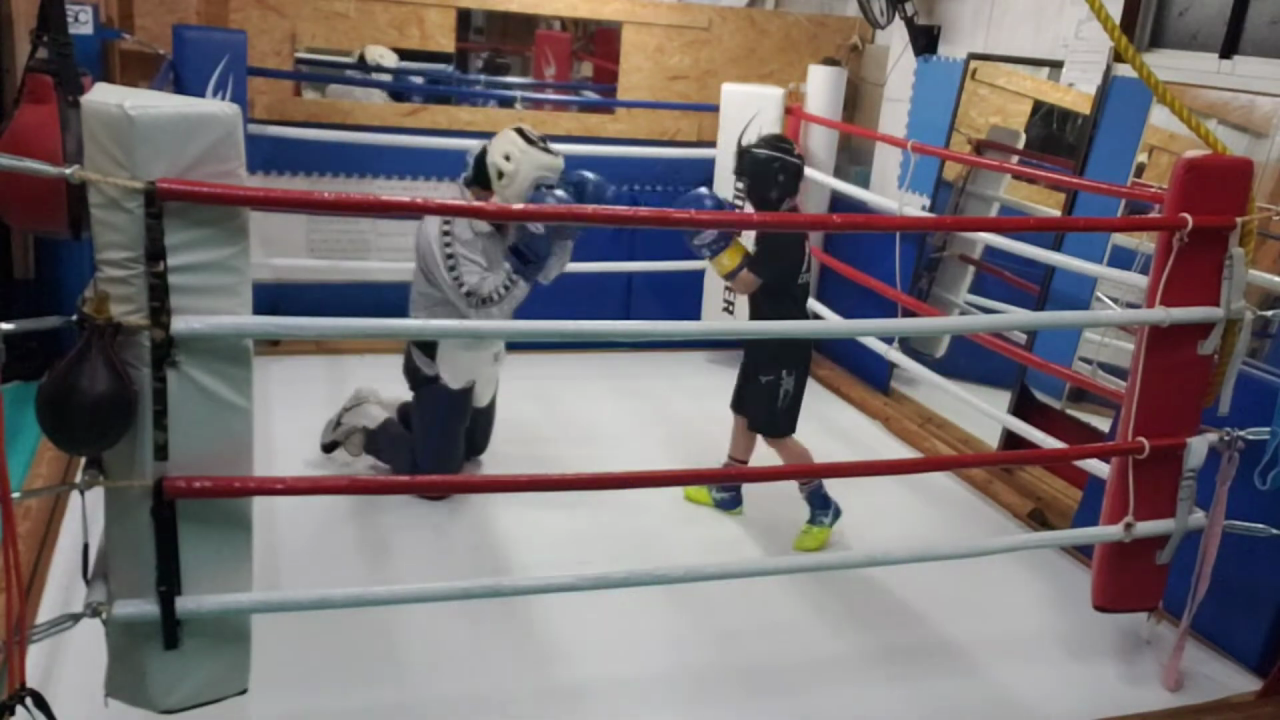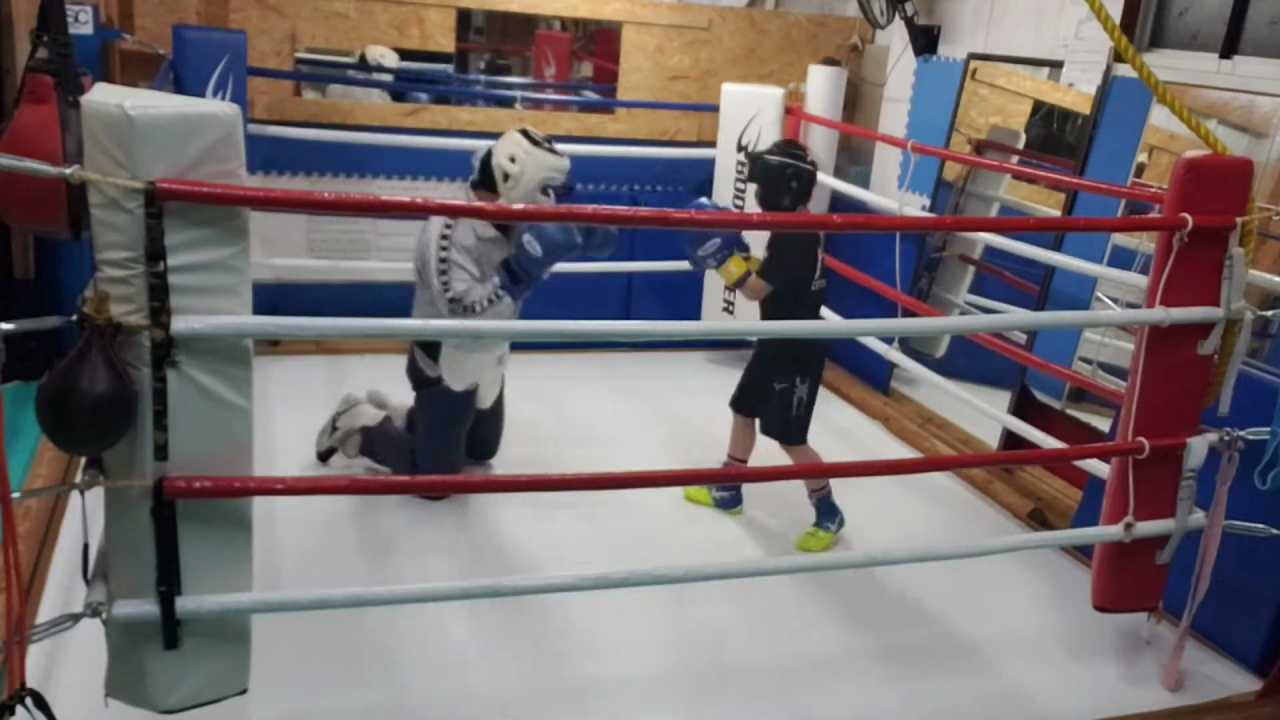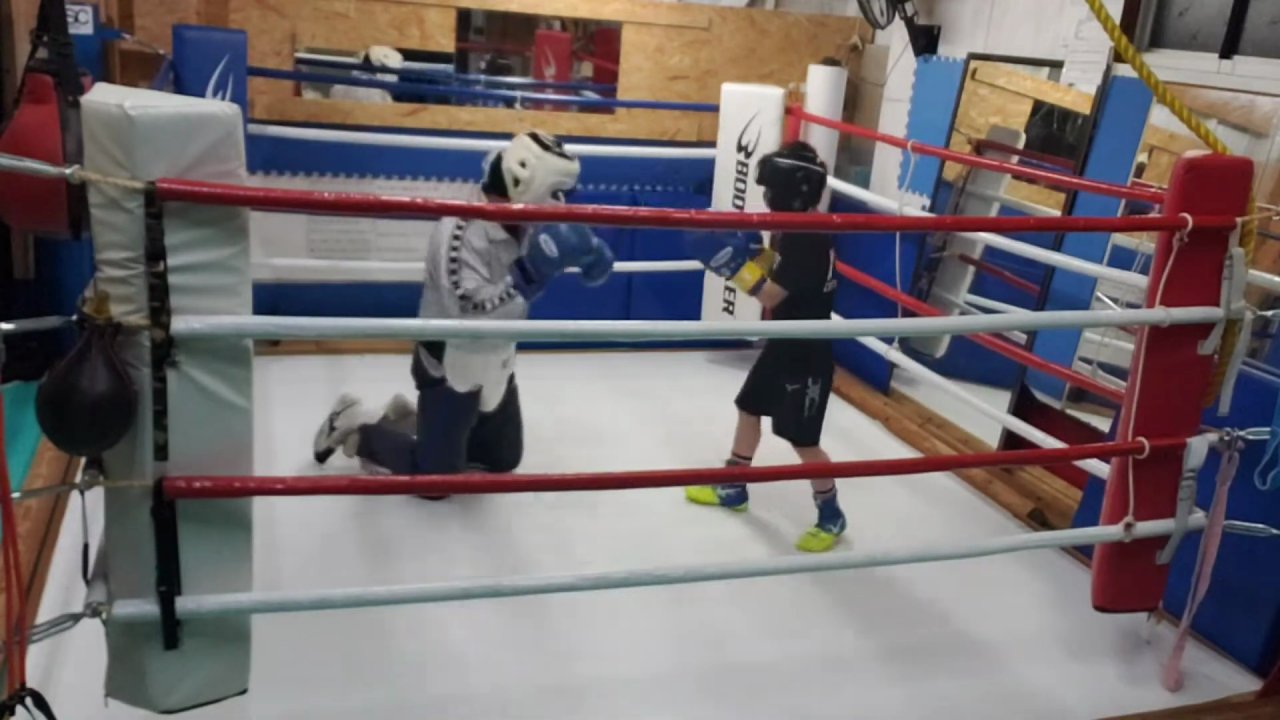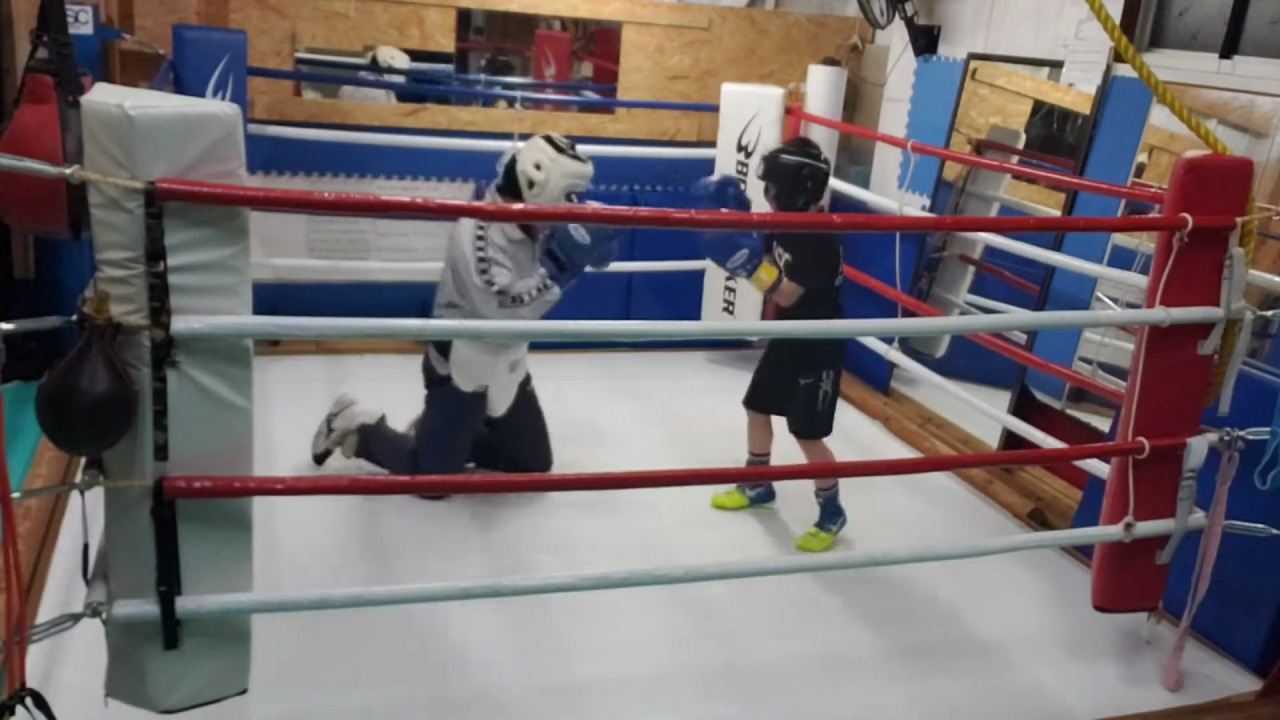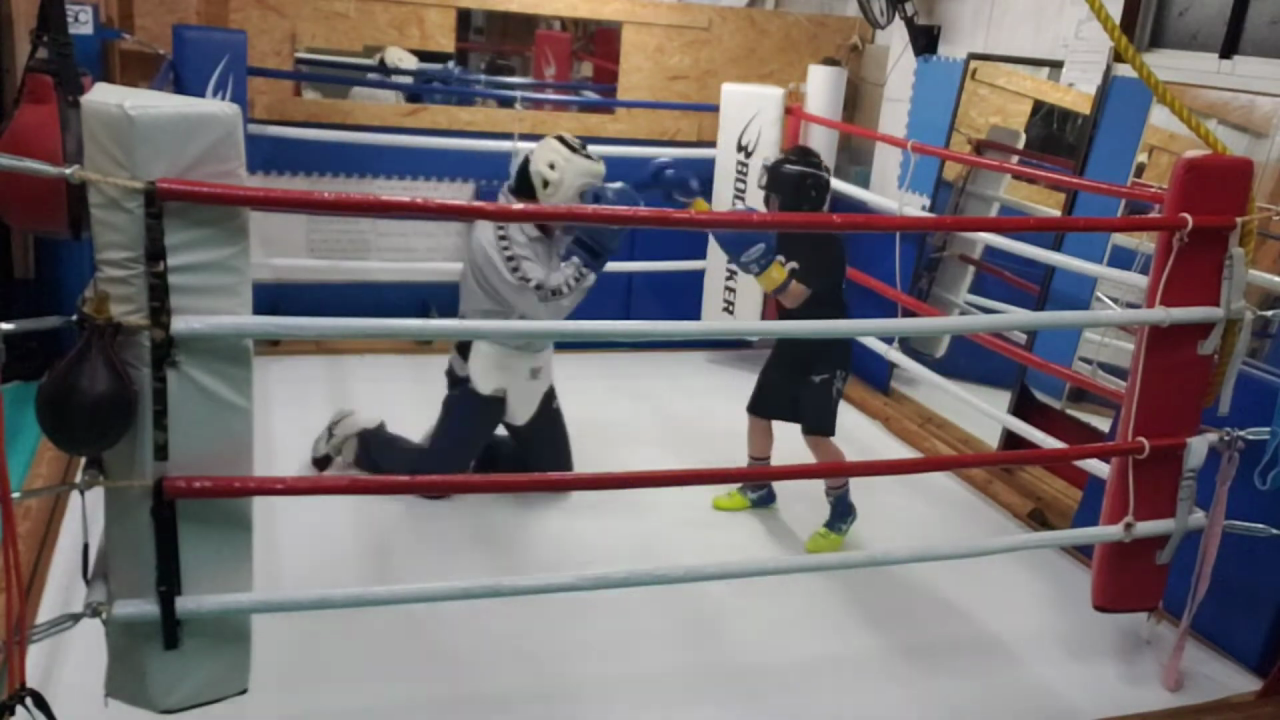
dt=0.1s
person 1, frame 1
left shoulder: (784, 232)
left elbow: (744, 283)
right elbow: (754, 265)
left wrist: (713, 242)
right wrist: (725, 238)
left hip: (784, 347)
right hip: (767, 339)
left knee: (774, 432)
right knee: (744, 414)
left ankle: (822, 507)
right ankle: (727, 489)
person 1, frame 2
left shoulder: (798, 239)
right shoulder: (789, 229)
left elbow: (756, 290)
right elbow: (765, 271)
left wrist: (720, 253)
right wrist: (735, 249)
left hip: (798, 351)
right hip: (776, 343)
left knee: (790, 439)
right knee: (743, 410)
left ankle: (828, 514)
right ankle: (727, 490)
person 1, frame 3
left shoulder: (810, 242)
right shoulder: (797, 231)
left elbow: (770, 295)
right elbow: (775, 270)
left wrist: (733, 262)
right wrist: (750, 250)
left hip: (809, 352)
right hip: (785, 343)
left knee: (802, 440)
right knee: (749, 408)
left ankle: (831, 516)
right ankle: (732, 487)
person 1, frame 4
left shoulder: (820, 240)
left elbow: (785, 295)
right elbow: (760, 248)
left wrist: (748, 261)
left hip: (819, 349)
right hip: (787, 339)
left knee: (808, 435)
right knee: (757, 407)
left ankle: (830, 514)
right ankle: (757, 485)
person 1, frame 5
left shoulder: (824, 244)
right shoulder: (784, 229)
left elbow: (792, 296)
left wrist: (760, 260)
left hip: (825, 350)
right hip: (791, 342)
left knee: (816, 434)
right knee: (758, 412)
left ankle: (841, 510)
right ankle: (758, 488)
person 2, frame 1
right shoulder: (446, 227)
left elbow: (545, 271)
right elbow: (484, 304)
right wrist: (534, 245)
left hip: (485, 353)
right hip: (445, 359)
left knee: (470, 447)
right knee: (437, 476)
left ankle: (389, 412)
right ankle: (365, 425)
person 2, frame 2
left shoulder: (515, 218)
right shoulder: (448, 231)
right elbow: (463, 312)
left wrist: (580, 236)
right wrist: (526, 265)
left hip: (489, 356)
right hip: (448, 361)
left knee: (479, 450)
right knee: (436, 476)
left ankle: (400, 420)
right ankle: (361, 426)
person 2, frame 3
left shoulder: (522, 222)
right shoulder: (459, 233)
right elbow: (473, 311)
left wrist: (584, 248)
right wrist: (536, 267)
left hip: (497, 359)
right hip: (452, 363)
left knee: (501, 459)
right knee: (436, 477)
left ankle: (422, 422)
right ankle: (359, 426)
person 2, frame 4
left shoulder: (532, 222)
right shoulder: (477, 233)
right elbow: (513, 308)
left wrist: (593, 240)
right wrist: (567, 254)
left hip: (507, 361)
right hip: (465, 363)
left knee: (536, 465)
right knee: (435, 477)
left ankle: (450, 438)
right ankle: (355, 428)
person 2, frame 5
left shoulder: (545, 223)
right shoulder: (496, 235)
right elbow: (548, 303)
right wrist: (596, 244)
left hip: (531, 369)
right hip: (486, 367)
left knee: (554, 472)
right knee: (435, 478)
left ankle: (462, 439)
right ankle: (357, 436)
